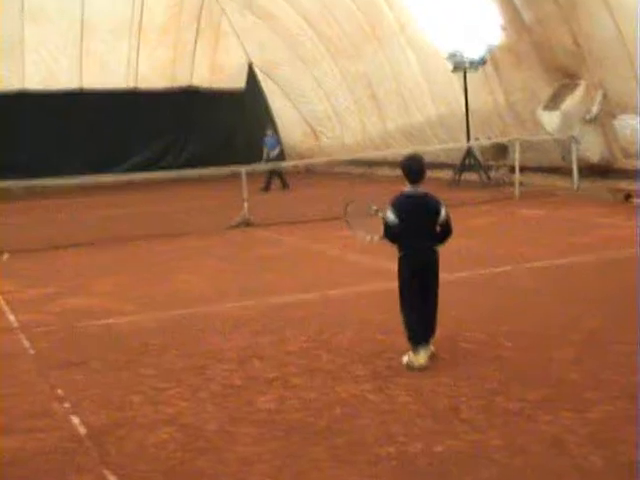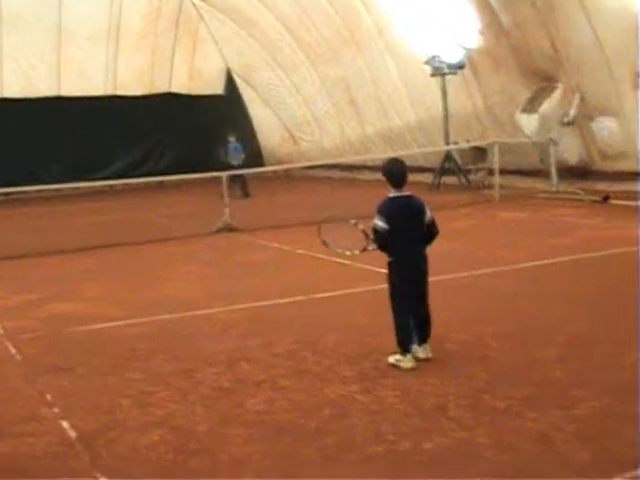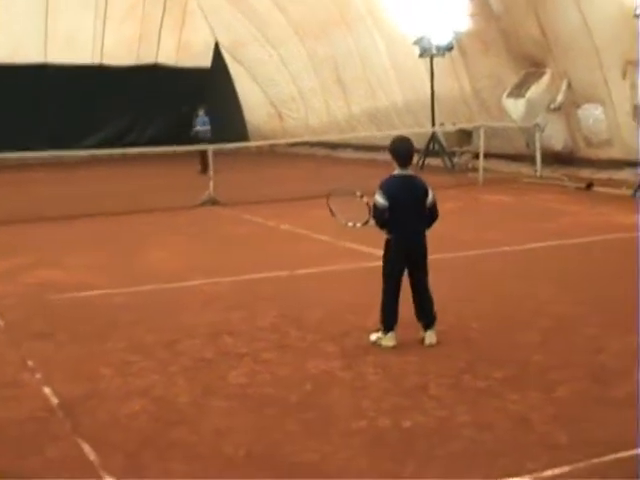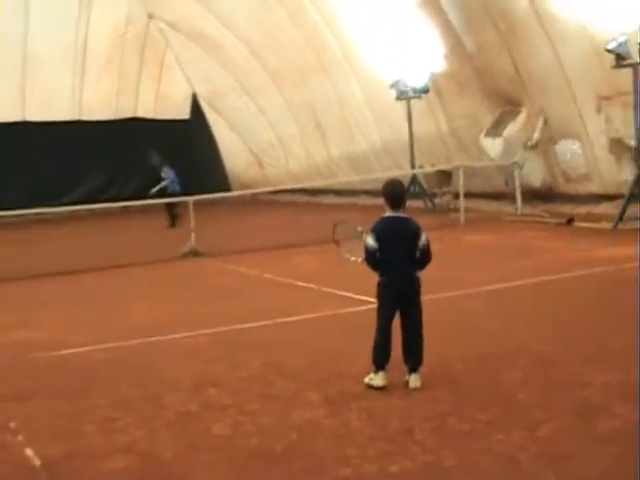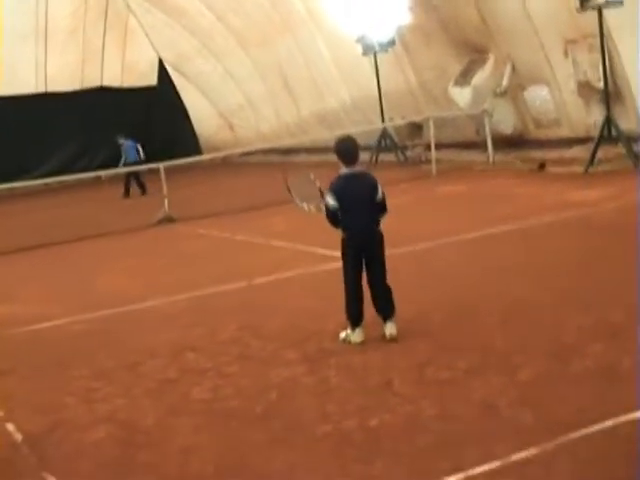
dt=0.4s
person 1, frame 1
left shoulder: (397, 203)
right shoulder: (434, 202)
left elbow: (390, 233)
right elbow: (446, 230)
left hip: (408, 258)
right hip: (429, 257)
left knee: (408, 304)
right knee: (428, 301)
left ankle: (419, 350)
right ankle: (426, 343)
person 1, frame 2
left shoulder: (384, 208)
right shoulder: (418, 203)
left elbow: (381, 241)
right elbow: (432, 231)
left wrist: (391, 248)
left hip: (398, 263)
right hip: (419, 260)
left knee: (401, 307)
right knee: (421, 303)
left ankle: (406, 354)
right ankle: (423, 345)
person 1, frame 3
left shoulder: (387, 185)
right shoulder: (421, 185)
left elbow: (379, 217)
right elbow: (433, 214)
left wrist: (389, 227)
left hip: (396, 242)
right hip: (418, 242)
left knee: (391, 286)
right knee: (421, 285)
left ankle: (387, 333)
right ankle: (429, 330)
person 1, frame 4
left shoulder: (378, 227)
right shoulder: (414, 227)
left elbow: (370, 258)
right elbow: (425, 256)
left hip: (388, 284)
right hip: (410, 283)
left knee: (383, 327)
right knee: (413, 328)
left ankle: (379, 373)
right ankle: (414, 374)
person 1, frame 5
left shoulder: (336, 186)
right shoulder: (370, 180)
left elbow: (332, 217)
right elbow: (382, 208)
left hip: (351, 239)
right hip: (373, 236)
left knee: (352, 283)
right knee: (378, 279)
left ankle: (355, 329)
right ankle: (389, 322)
